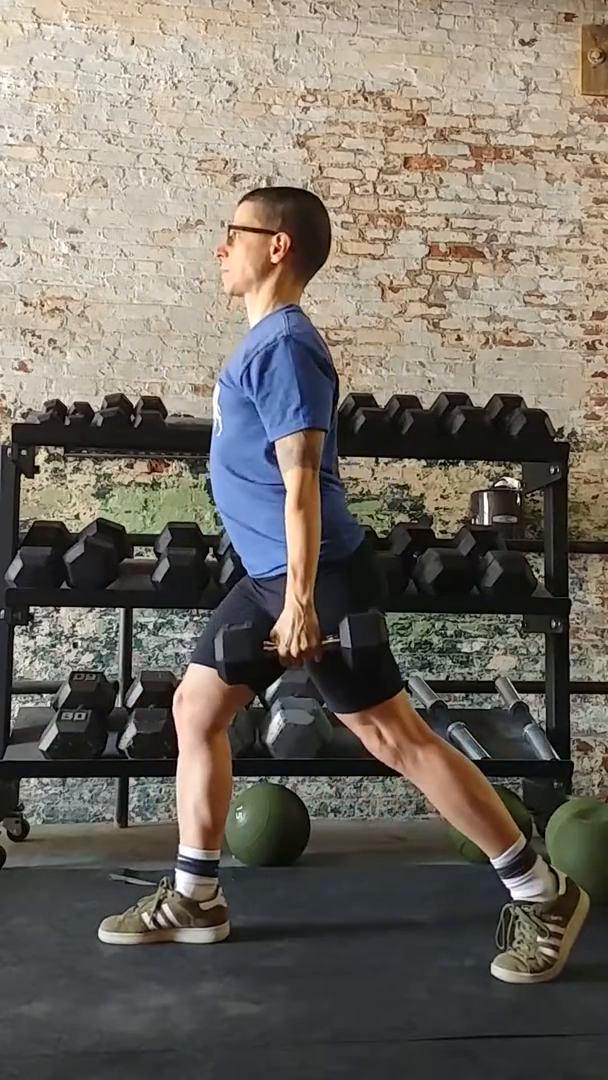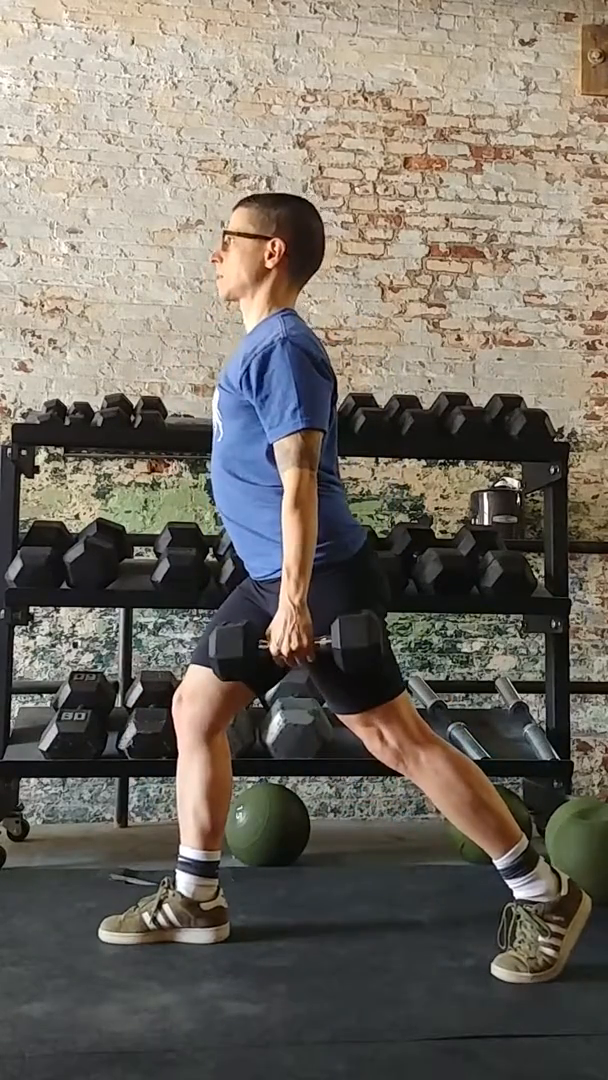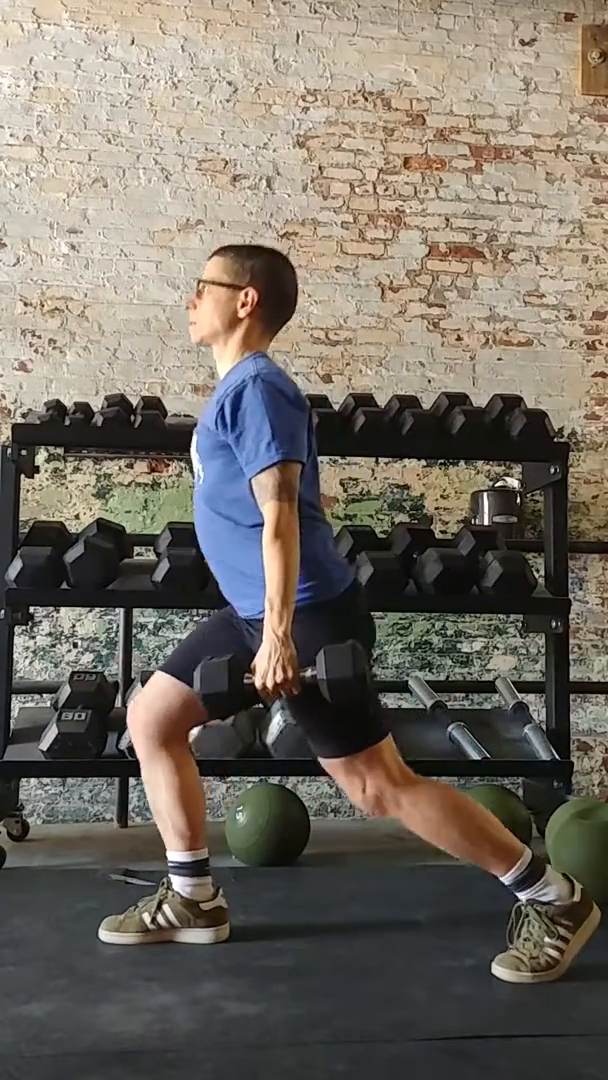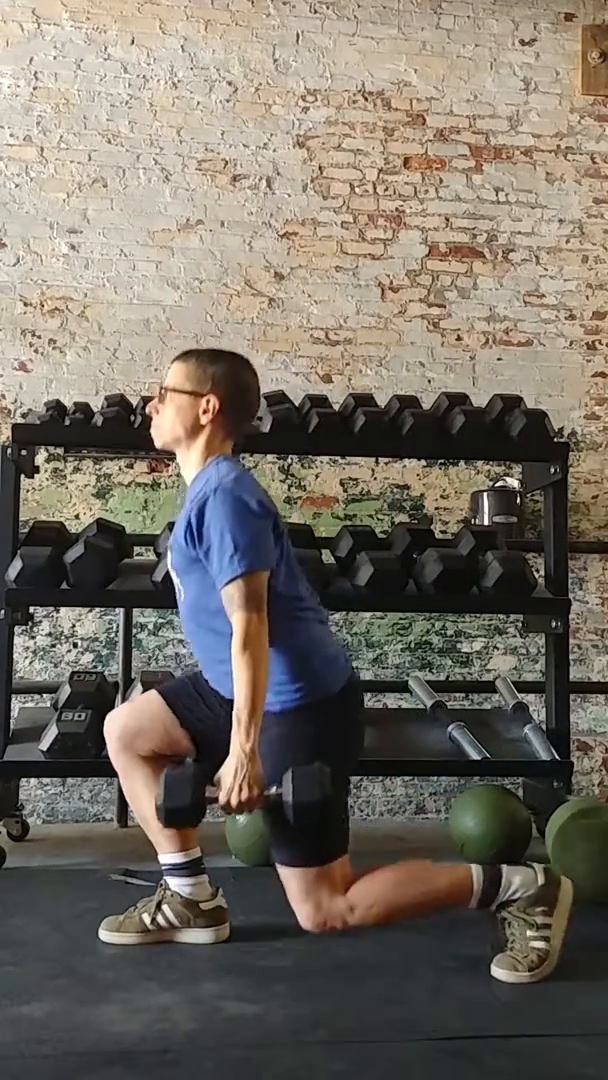
dt=0.4s
person 1, frame 1
left shoulder: (285, 345)
right shoulder: (266, 342)
left elbow: (303, 483)
left wrist: (301, 600)
left hip: (314, 577)
right hip: (268, 574)
left knee: (396, 737)
right knee: (195, 712)
left ankle: (542, 892)
right ankle: (194, 898)
person 1, frame 2
left shoulder: (282, 347)
right shoulder: (263, 345)
left elbow: (301, 481)
left wrist: (296, 602)
left hip: (320, 577)
right hip: (270, 576)
left knee: (398, 738)
right knee: (193, 712)
left ankle: (545, 895)
right ankle: (194, 900)
person 1, frame 3
left shoulder: (255, 387)
right shoulder: (237, 388)
left elbow: (280, 517)
left wrist: (279, 635)
left hip: (307, 614)
right hip: (252, 610)
left knee: (379, 786)
right knee: (150, 719)
left ankle: (554, 899)
right ankle: (192, 898)
person 1, frame 4
left shoulder: (221, 494)
right shoulder: (209, 490)
left elbow: (250, 627)
left wrist: (243, 749)
right wrist: (243, 726)
left hip: (300, 705)
right hip: (259, 691)
left knee: (324, 908)
right knee: (127, 733)
left ankle: (522, 890)
right ankle: (191, 899)
